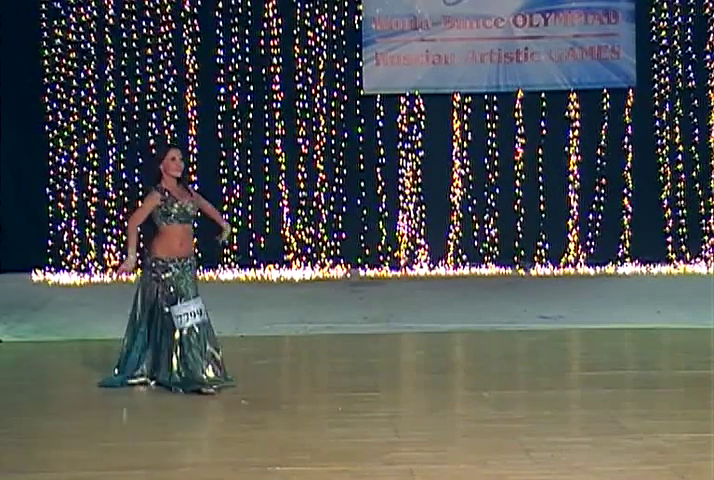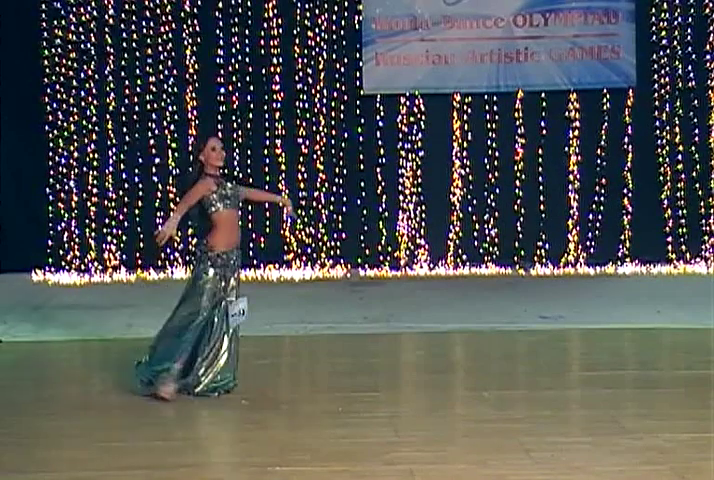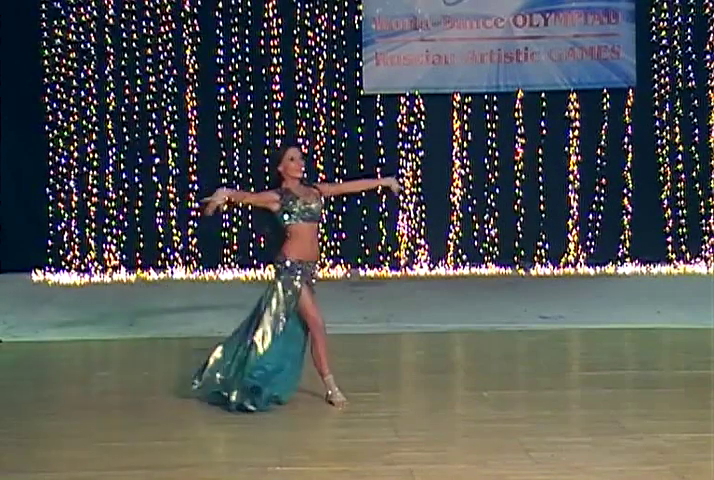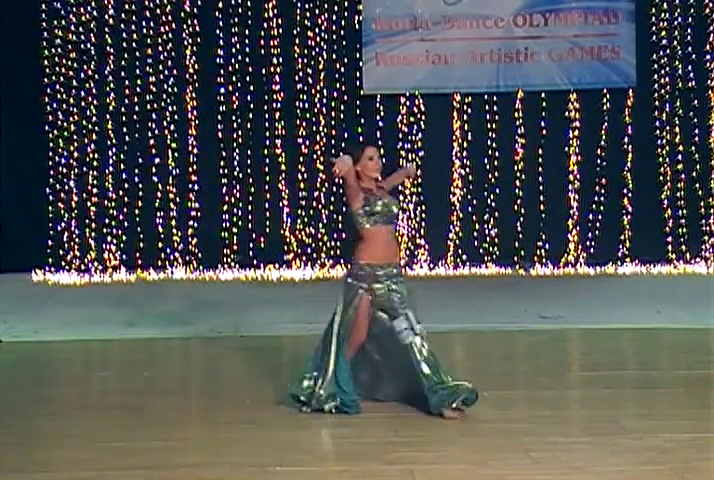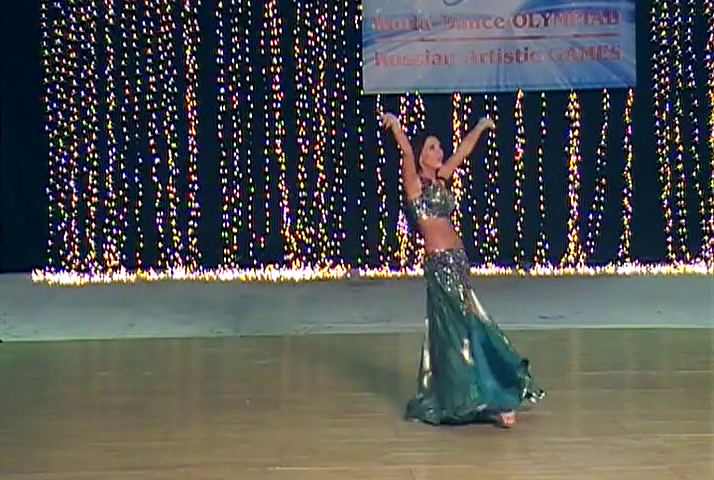
dt=0.5s
person 1, frame 1
left shoulder: (187, 191)
right shoulder: (157, 194)
left elbow: (206, 206)
right elbow: (133, 222)
left wrist: (224, 225)
right wrist: (131, 254)
left hip: (185, 264)
right hip: (160, 263)
left knee: (188, 319)
right knee: (151, 319)
left ankle: (198, 374)
right ankle: (142, 370)
person 1, frame 2
left shoulder: (223, 182)
right shoulder: (207, 181)
left elbow: (250, 193)
right elbow: (187, 201)
left wrist: (280, 198)
right wrist: (173, 221)
left hip: (228, 256)
right hip: (213, 255)
left knee: (222, 319)
right knee: (197, 314)
left ankle: (213, 377)
right ankle: (168, 373)
person 1, frame 3
left shoulder: (315, 190)
right shoulder: (276, 196)
left elbow: (349, 185)
right elbow: (246, 196)
left wrist: (384, 181)
right wrist: (224, 193)
left hip: (308, 267)
right hip: (291, 266)
left knee: (293, 327)
right knee: (316, 325)
right ankle: (330, 386)
person 1, frame 4
left shoulder: (382, 188)
right shoulder: (357, 193)
left elbow: (397, 176)
right elbow: (350, 180)
left wrist: (408, 169)
right wrist: (345, 162)
left hip: (392, 271)
right hip: (364, 271)
left knee: (409, 333)
right knee: (358, 335)
left ankle: (440, 399)
right ankle: (334, 388)
person 1, frame 5
left shoulder: (441, 179)
right shoulder: (415, 183)
left elbow: (462, 150)
right elbow: (406, 152)
left wrist: (481, 126)
right wrist: (396, 126)
left hip: (456, 257)
right hip: (440, 260)
left knee: (458, 328)
right knee: (473, 324)
right ankle: (500, 399)
